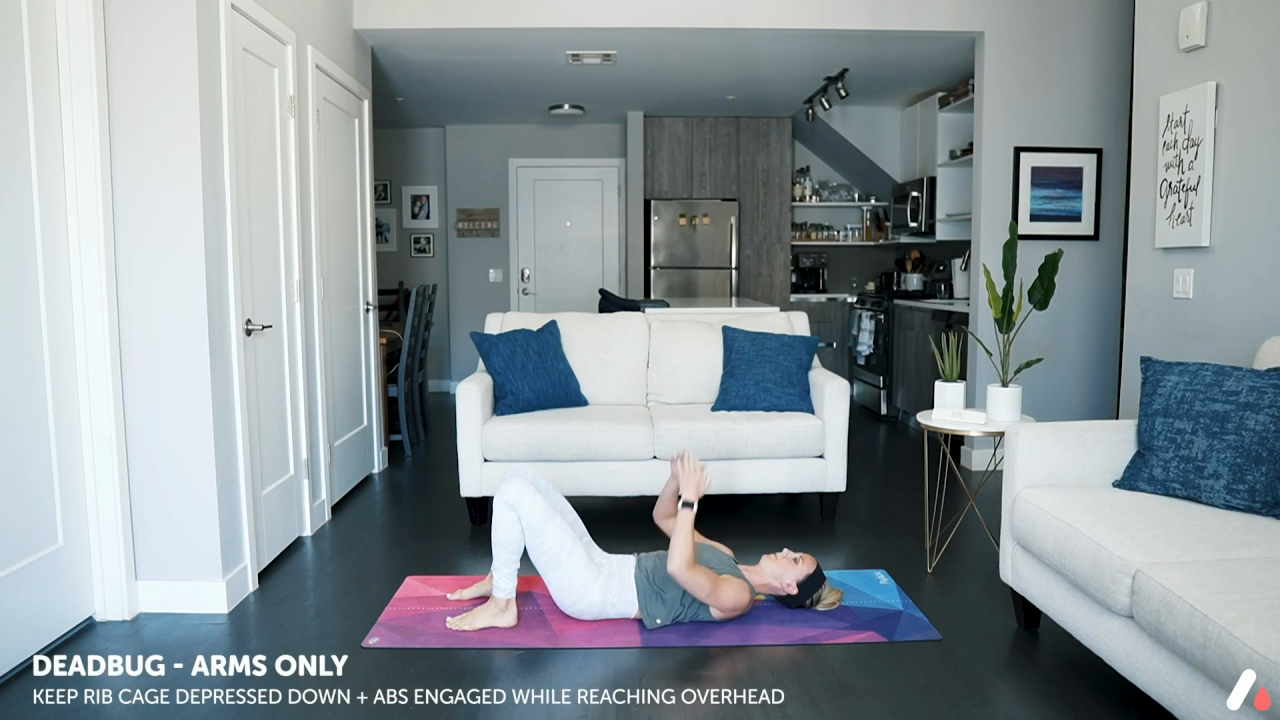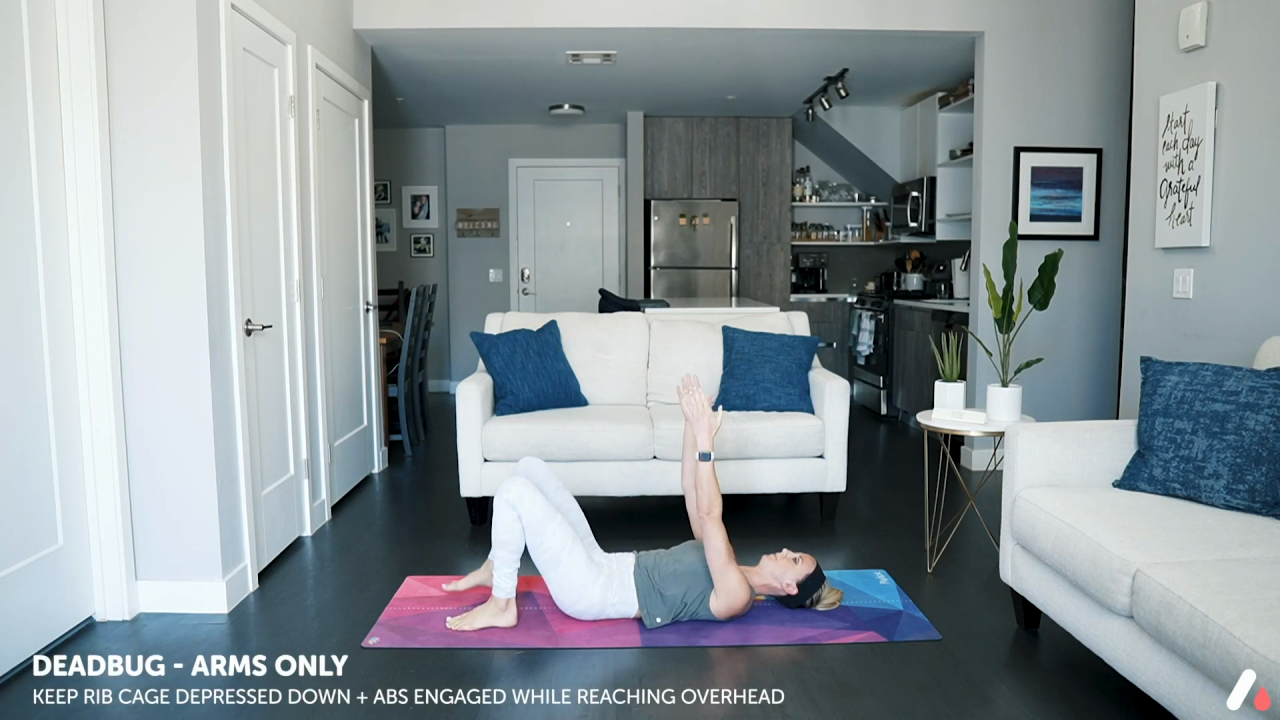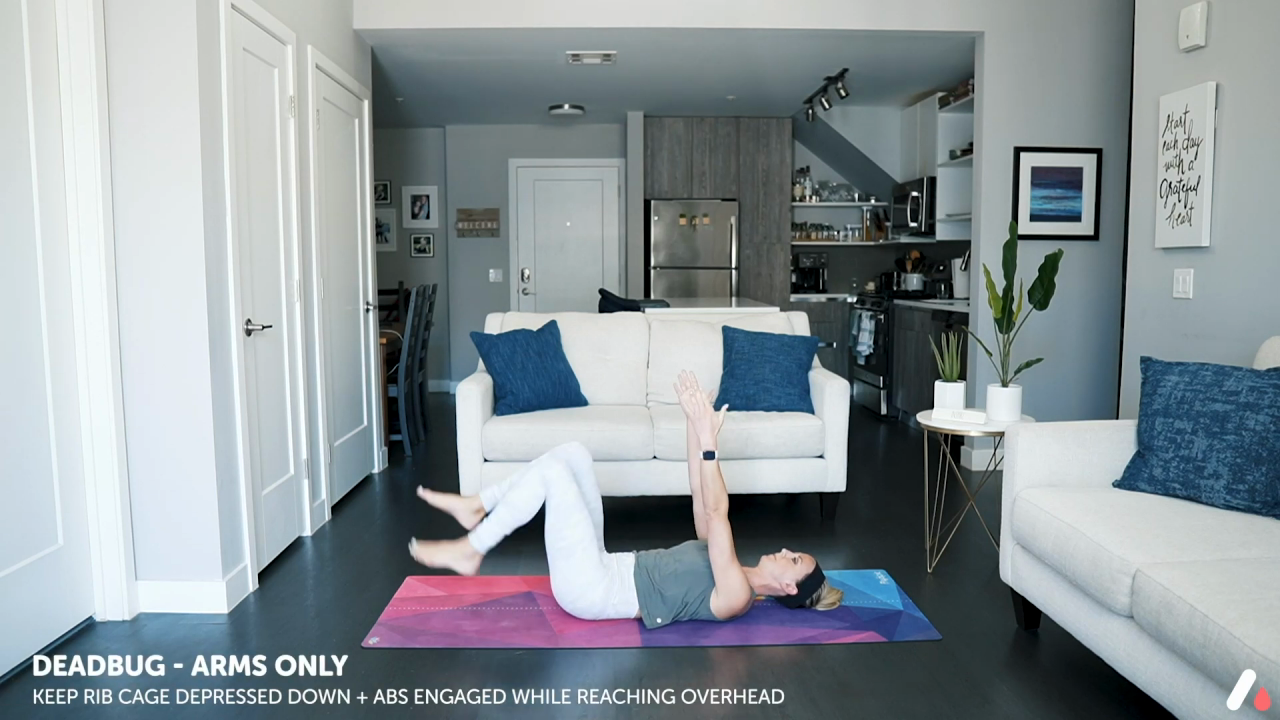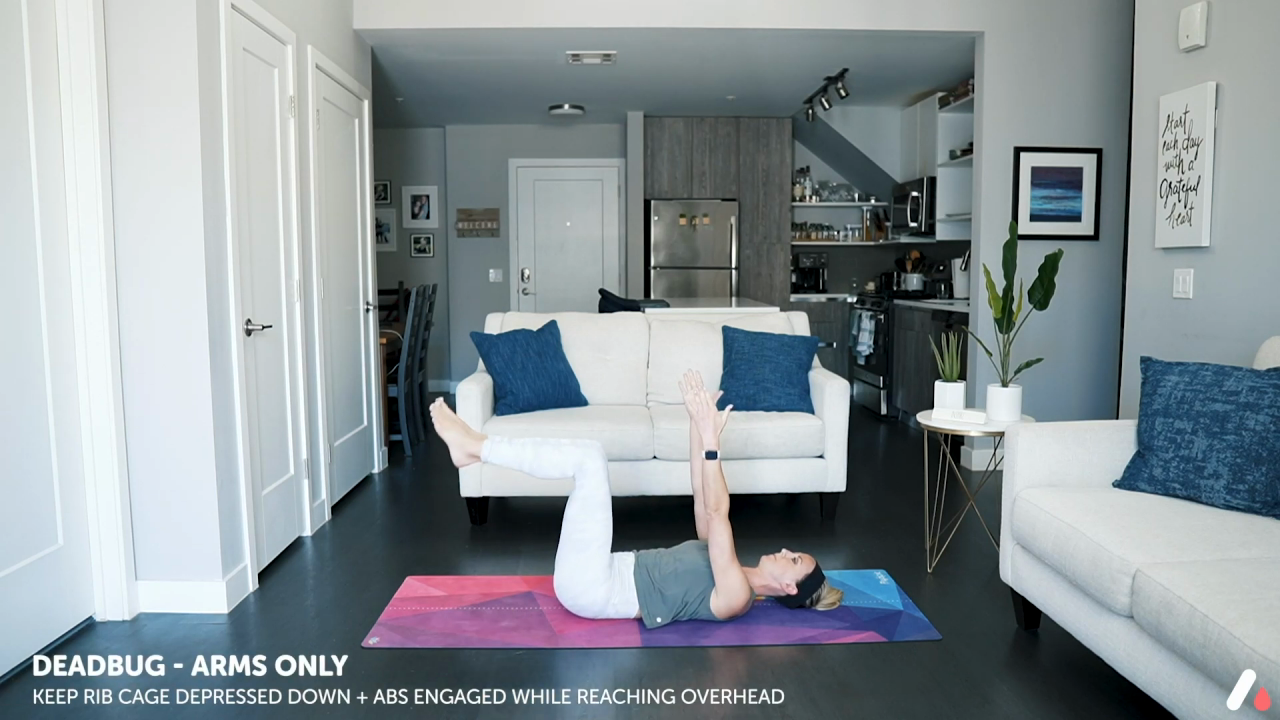
dt=0.4s
person 1, frame 1
left shoulder: (736, 597)
right shoulder: (724, 557)
left elbow: (679, 566)
right elbow: (662, 518)
left wrist: (690, 498)
right wrist: (677, 481)
left hip: (591, 591)
right hip: (602, 570)
left knee: (514, 493)
right knee: (522, 475)
left ankle: (502, 607)
right ankle: (498, 581)
person 1, frame 2
left shoulder: (736, 595)
right shoulder: (728, 565)
left elbow: (710, 516)
right elbow: (693, 496)
left wrist: (705, 441)
right wrist: (692, 424)
left hip: (588, 591)
right hip: (600, 571)
left knee: (514, 491)
right knee: (529, 469)
left ankle: (500, 606)
right ankle: (495, 569)
person 1, frame 3
left shoulder: (736, 595)
right shoulder: (726, 567)
left elbow: (716, 512)
right elbow: (701, 495)
left wrist: (709, 440)
right wrist: (694, 422)
left hip: (587, 590)
right hip: (599, 576)
left knee: (553, 472)
right knee: (573, 454)
left ankle: (470, 550)
right ankle: (476, 509)
person 1, frame 4
left shoulder: (736, 595)
right shoulder: (729, 569)
left elbow: (717, 513)
right elbow: (701, 497)
left wrist: (712, 440)
right wrist: (697, 422)
left hip: (588, 589)
right hip: (599, 578)
left knee: (590, 460)
right knee: (589, 454)
left ankle: (477, 447)
right ankle: (476, 446)
